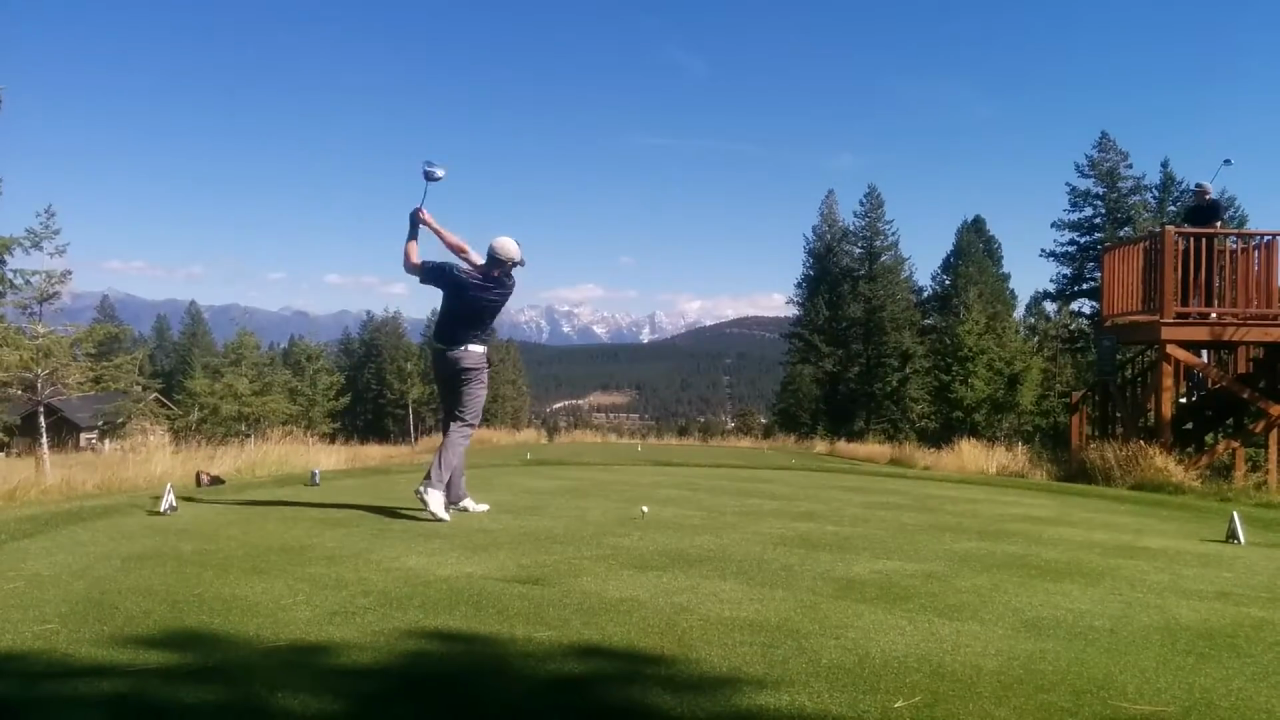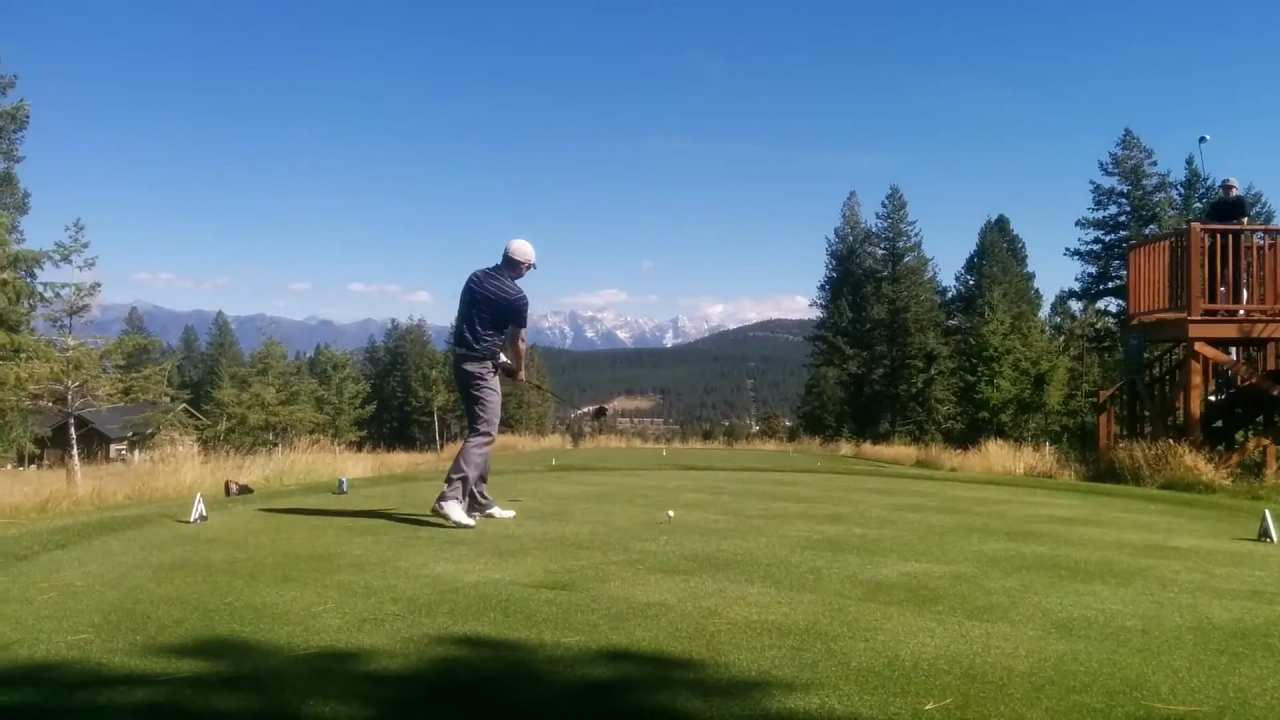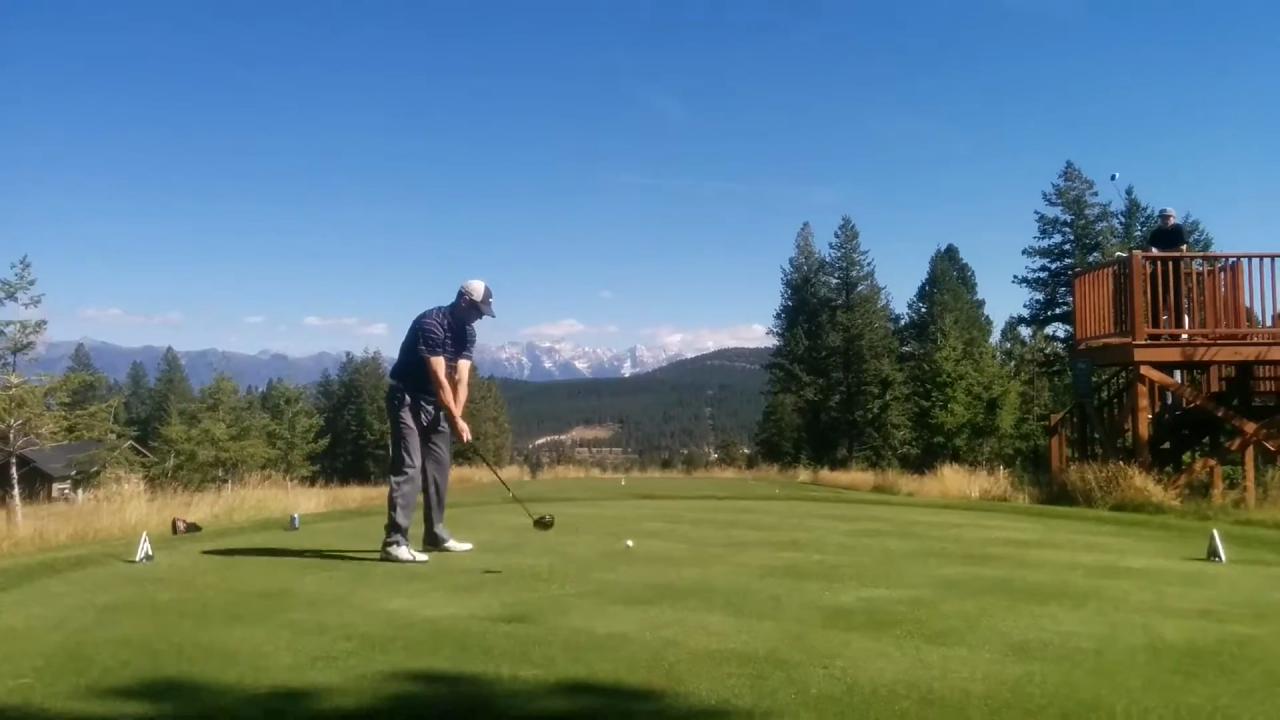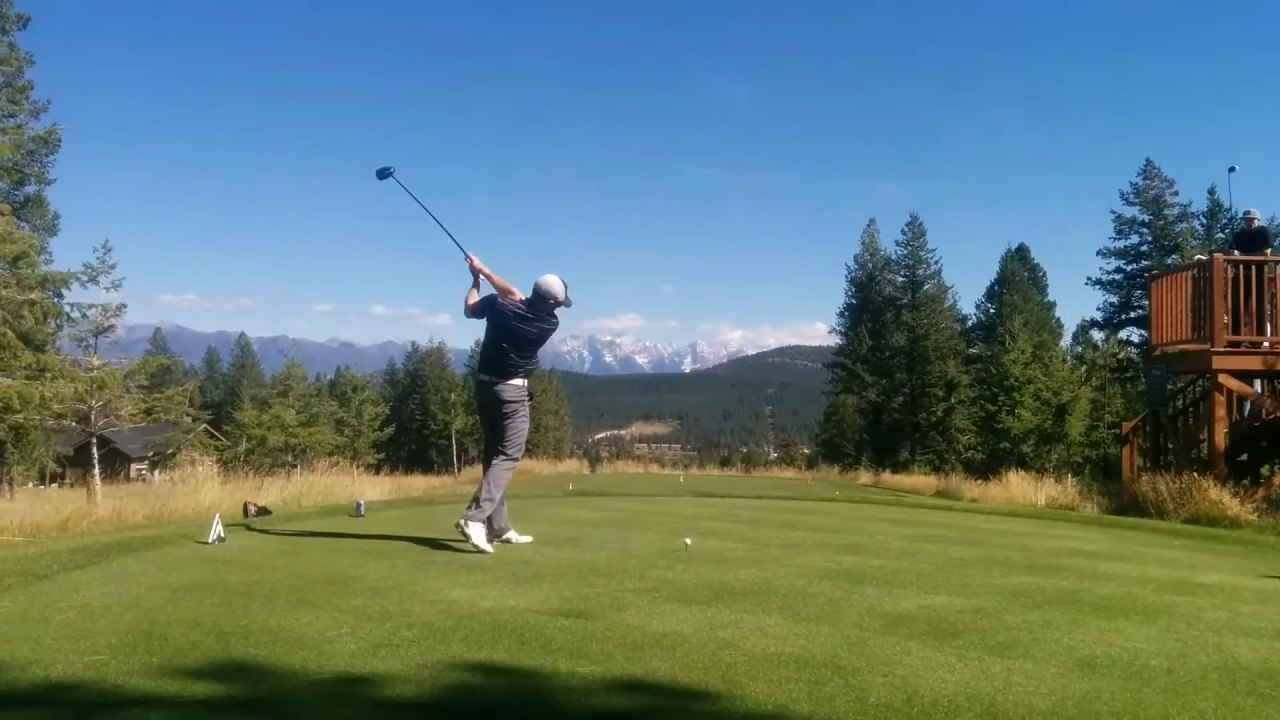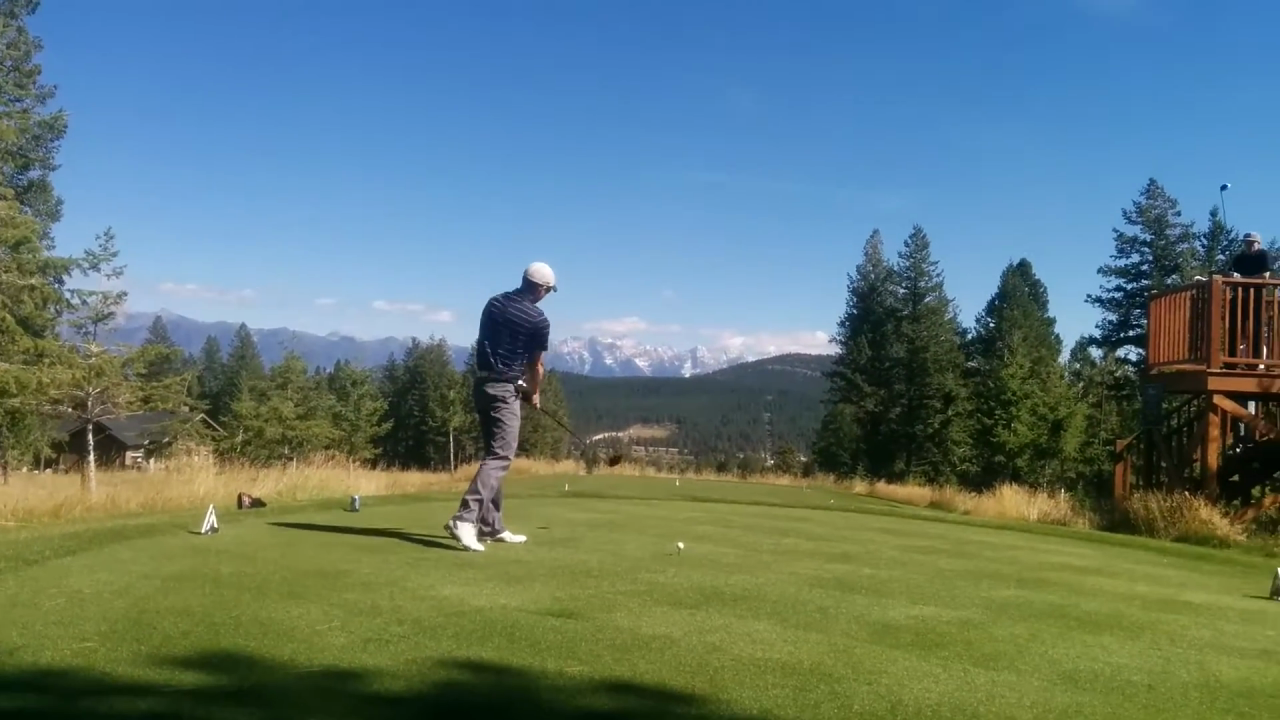
dt=1s
person 1, frame 1
left shoulder: (453, 275)
right shoulder: (506, 285)
left elbow: (410, 266)
right elbow: (468, 253)
left wrist: (416, 227)
right wrist: (433, 225)
left hip: (442, 354)
right hip: (471, 359)
left knee: (452, 422)
right knee: (463, 426)
left ankle: (455, 495)
right ankle: (434, 485)
person 1, frame 2
left shoulder: (474, 278)
right shoulder: (517, 297)
right elbow: (518, 342)
right wrist: (518, 369)
left hip: (463, 361)
right hip: (482, 366)
left knee: (480, 431)
right knee: (483, 433)
left ankle: (479, 502)
right ankle: (450, 496)
person 1, frame 3
left shoulder: (466, 332)
right shoulder: (431, 323)
left elbow: (461, 378)
right elbow: (438, 377)
left wrist: (456, 416)
right wrist: (456, 419)
left hip: (432, 401)
right hip: (406, 397)
left knee: (438, 467)
right knee: (409, 467)
left ankle: (436, 535)
right ankle: (394, 542)
person 1, frame 4
left shoulder: (496, 305)
right shoulder: (549, 323)
left elbow: (469, 309)
left wrist: (477, 275)
right wrist: (482, 271)
left hip: (485, 387)
right hip: (512, 393)
left knee: (495, 454)
right knee: (506, 457)
left ankle: (498, 527)
right ankle: (475, 517)
person 1, frame 5
left shoulder: (493, 303)
right shoulder: (538, 320)
right elbow: (536, 366)
right wrist: (534, 393)
left hip: (483, 384)
right hip: (504, 389)
left knee: (495, 455)
right knee: (500, 457)
left ankle: (491, 525)
right ankle: (465, 519)
